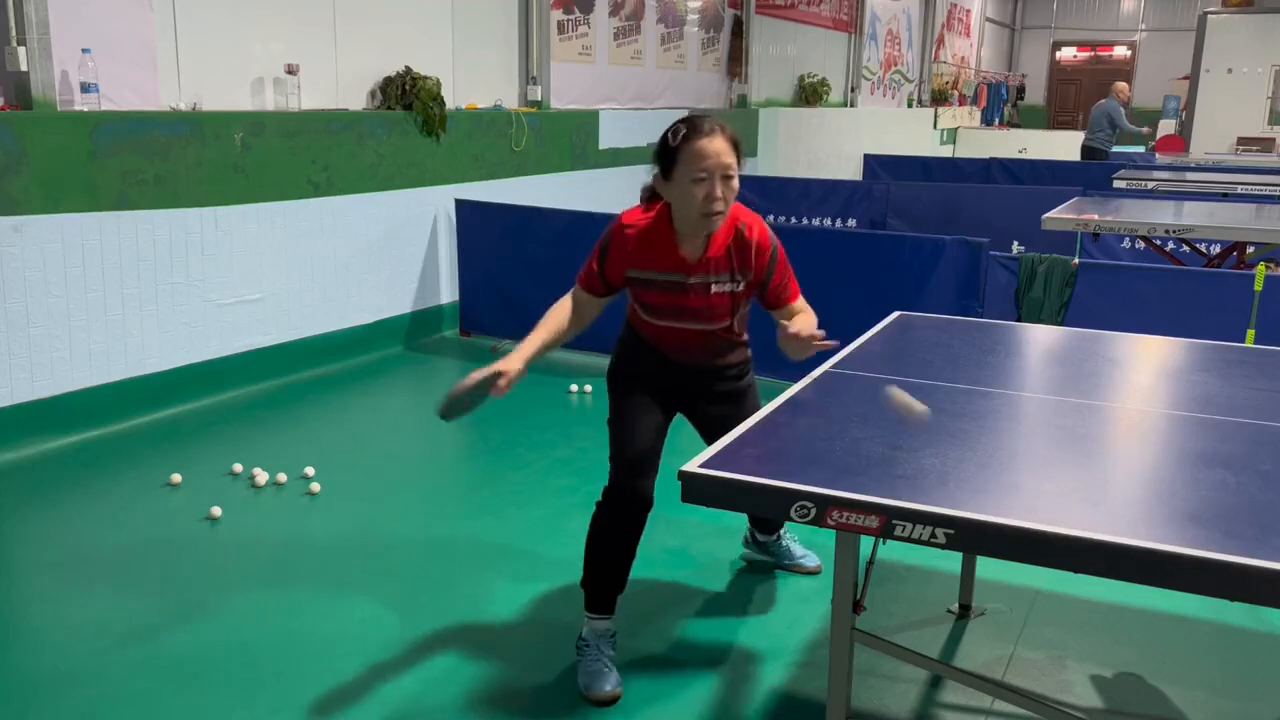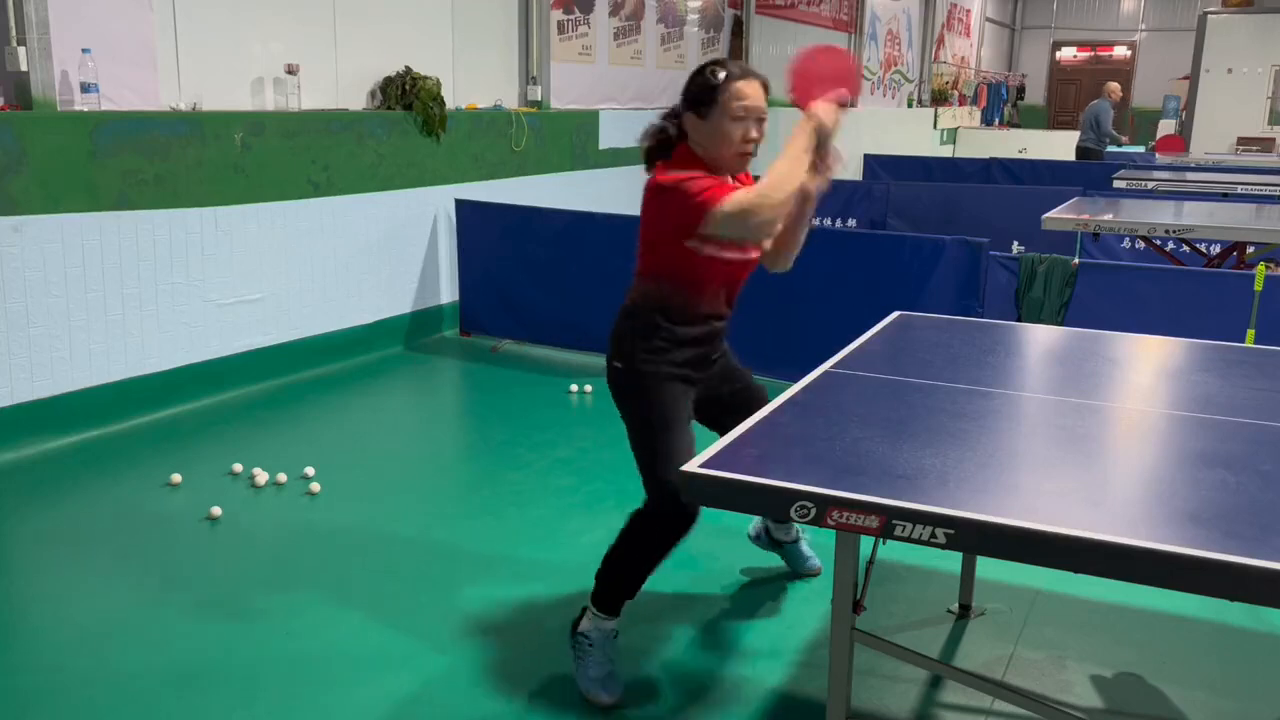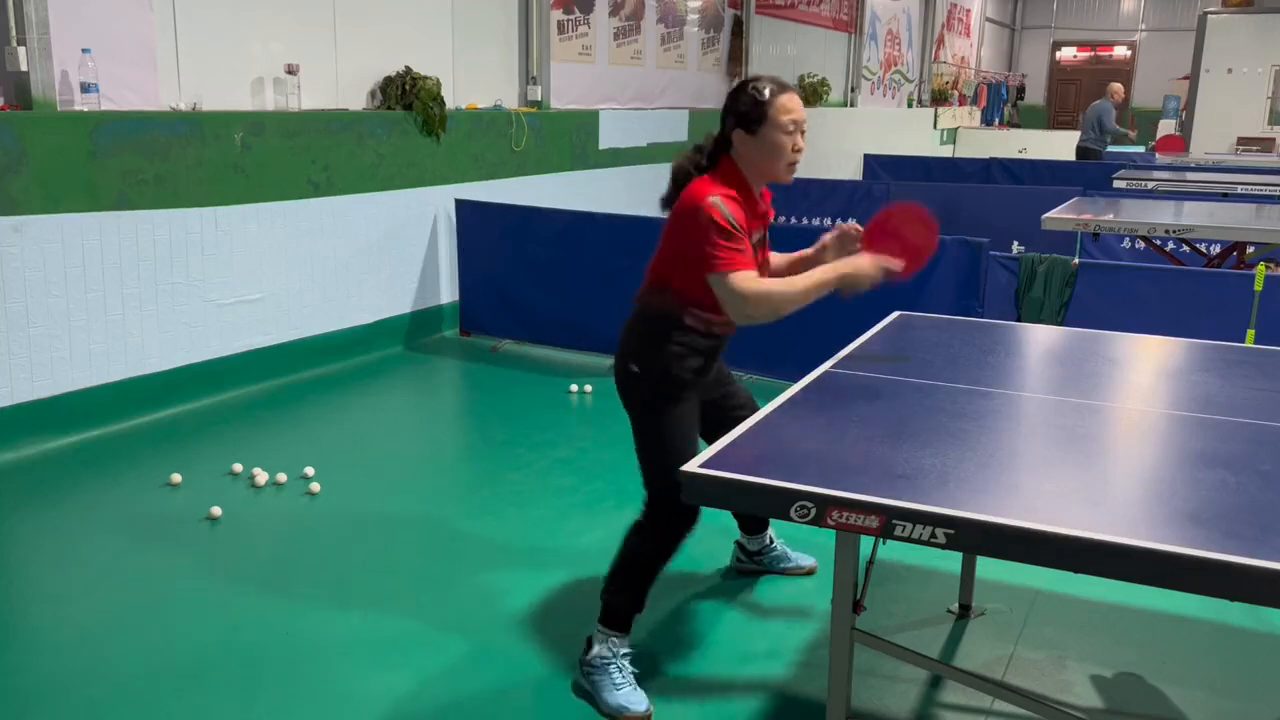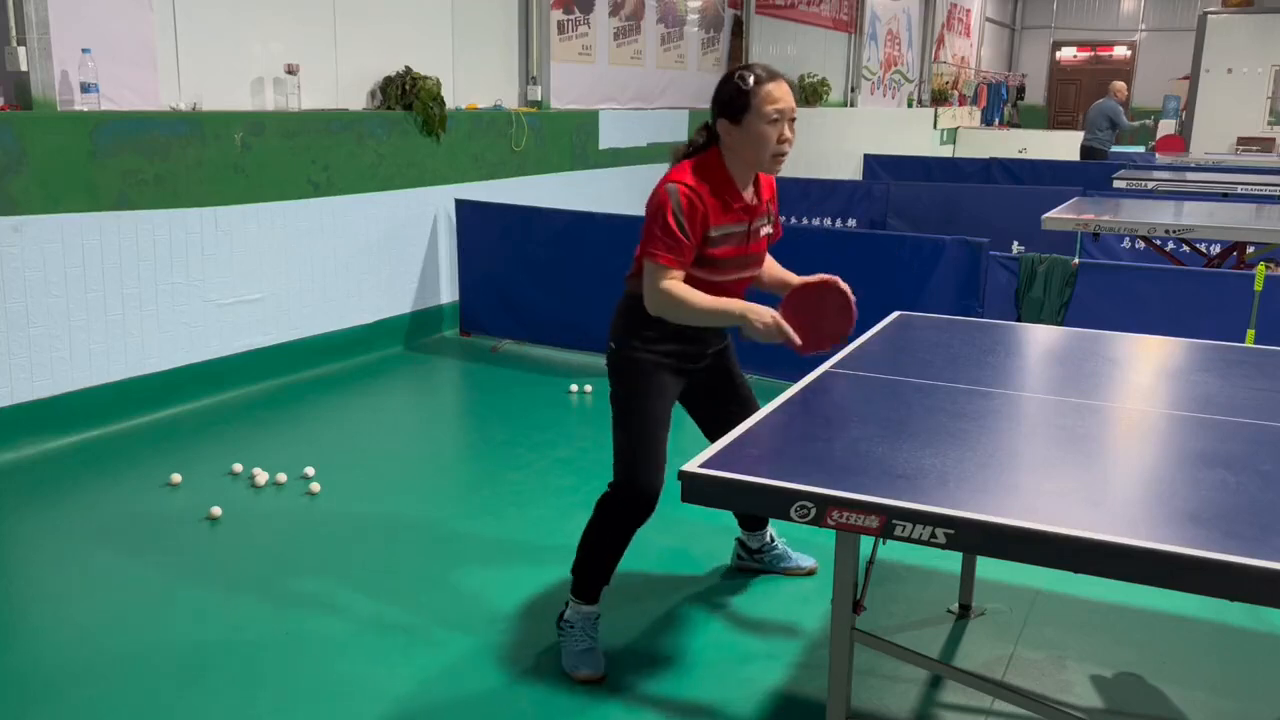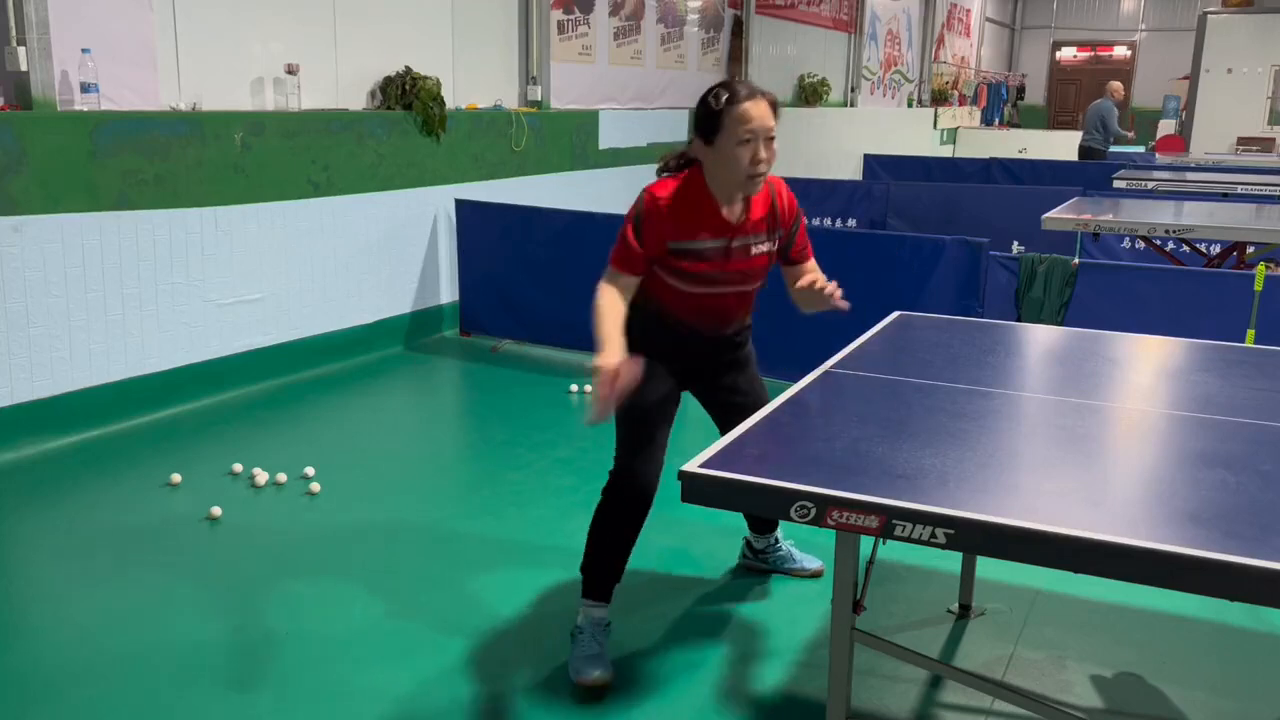
dt=0.3s
person 1, frame 1
left shoulder: (752, 237)
right shoulder: (630, 236)
left elbow: (796, 315)
right elbow: (582, 304)
left wrist: (802, 339)
right wrist: (520, 357)
left hip: (723, 374)
right hip: (645, 373)
right knee: (631, 496)
left ankle: (767, 537)
right ankle: (596, 632)
person 1, frame 2
left shoulder: (741, 182)
right shoulder: (674, 184)
left elbow: (775, 257)
right elbow: (759, 215)
left wrist: (810, 192)
right wrist: (809, 128)
left hip: (708, 351)
right hip: (651, 358)
right knee: (674, 503)
left ankle: (780, 532)
right ankle: (596, 628)
person 1, frame 3
left shoulder: (758, 194)
right shoulder: (713, 205)
left elbow: (762, 270)
right elbow: (746, 302)
left wrist: (821, 253)
right wrist: (844, 273)
left hip: (699, 358)
right hip: (655, 361)
right knee: (675, 505)
left ankle: (755, 545)
right ankle: (605, 652)
person 1, frame 4
left shoulder: (762, 187)
right shoulder: (683, 192)
right elbow: (659, 294)
left wrist: (801, 286)
right wrist: (742, 314)
left hip: (708, 343)
right hip: (647, 345)
right knee: (637, 487)
left ankle: (756, 543)
right ankle: (579, 615)
person 1, frame 5
left shoulder: (780, 202)
right shoulder: (661, 204)
left elbow: (803, 270)
right elbow: (614, 286)
left wrist: (817, 286)
right wrist: (611, 347)
left hip: (728, 347)
right hip: (658, 349)
right knee: (634, 478)
left ankle: (763, 542)
right ankle: (591, 620)
